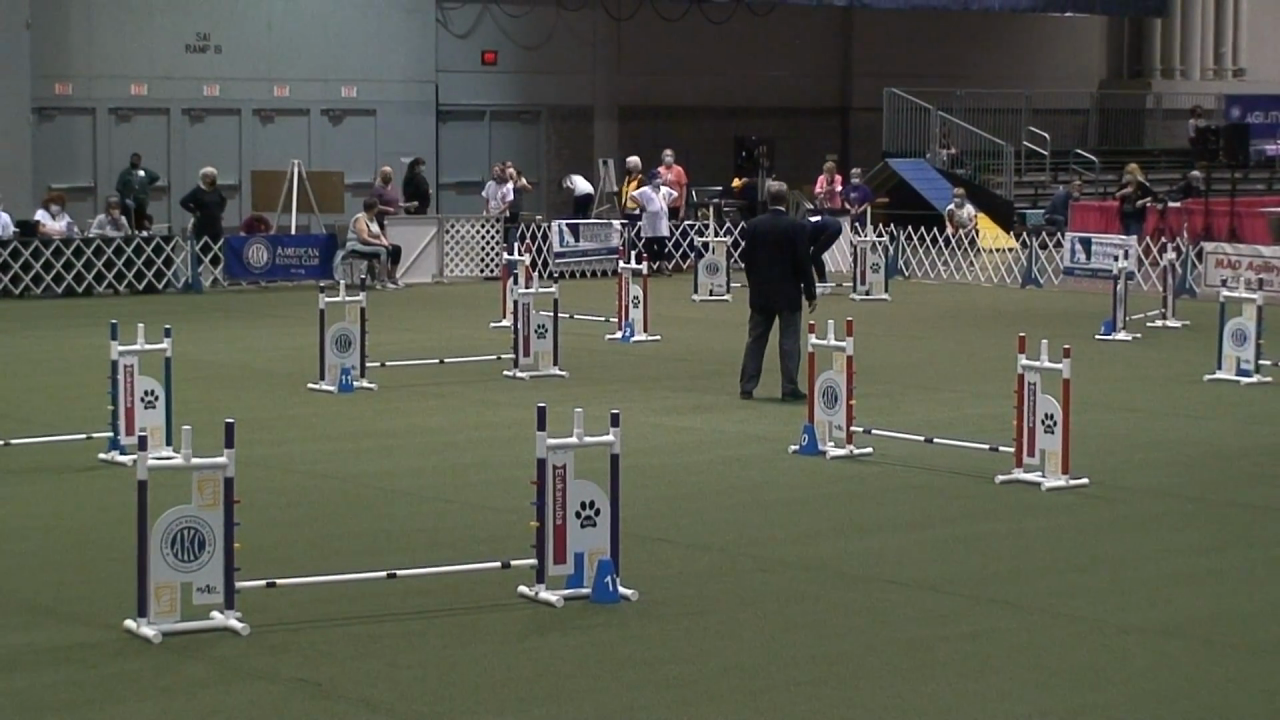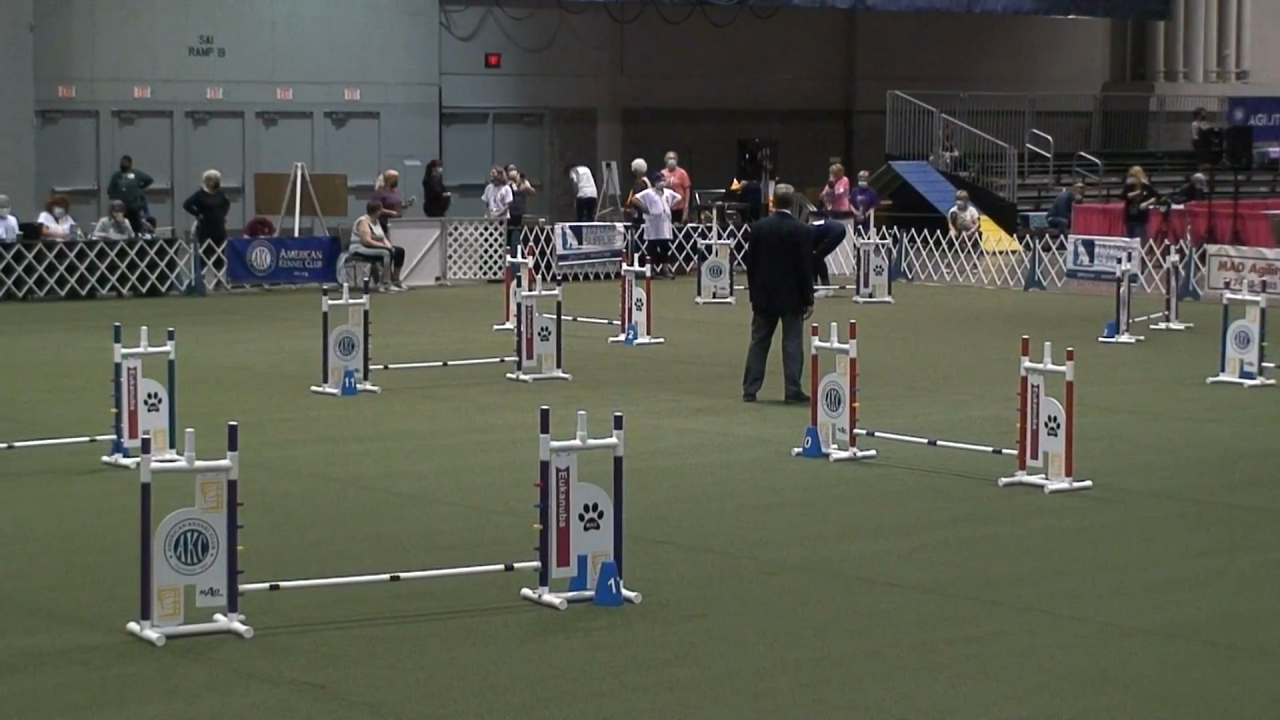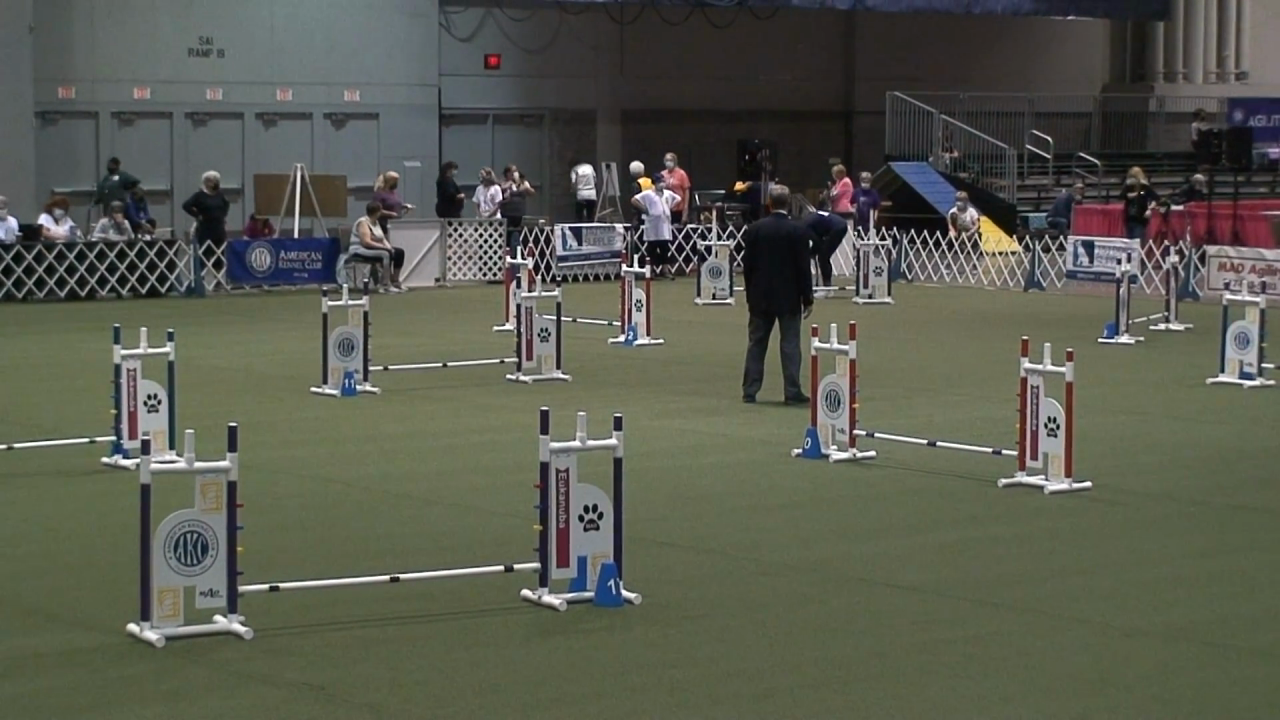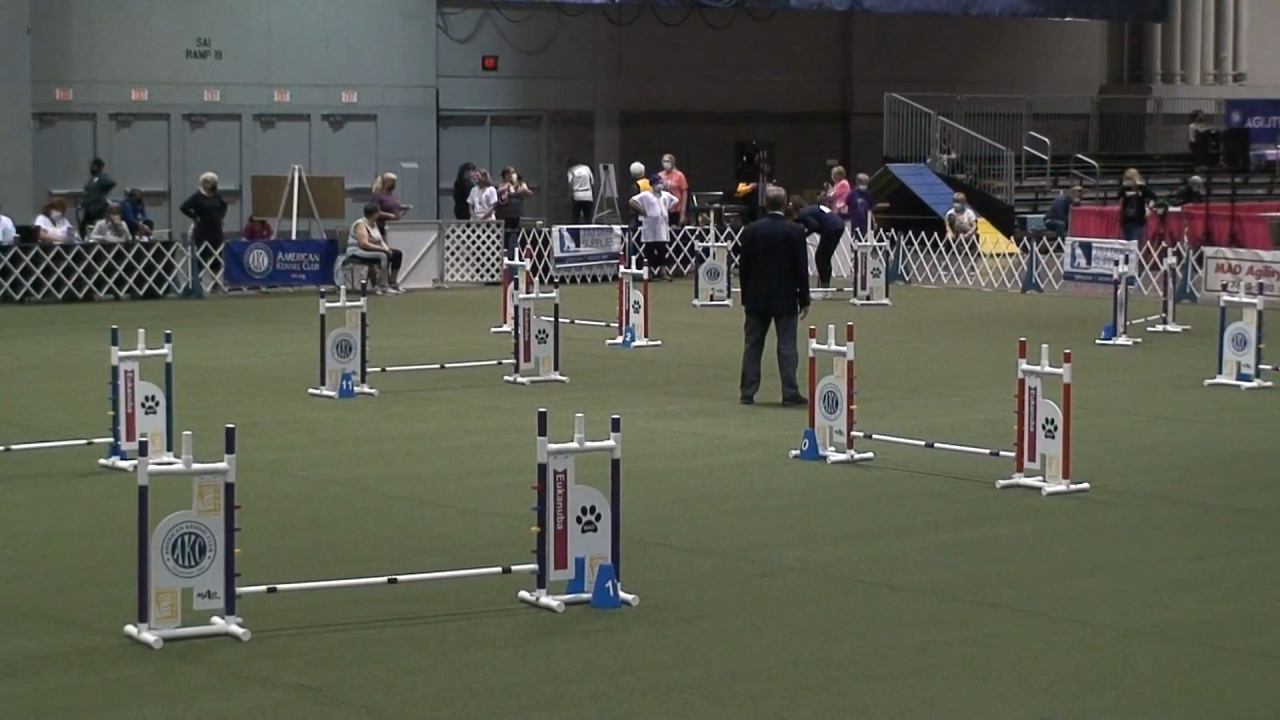
dt=0.5s
person 1, frame 1
left shoulder: (753, 225)
right shoulder: (797, 226)
left elbow: (747, 260)
right elbow: (804, 262)
right wrist: (811, 293)
left hip: (760, 293)
right hip: (788, 294)
left knee: (755, 339)
right knee: (789, 341)
left ankle: (747, 387)
right ankle: (789, 388)
person 1, frame 2
left shoulder: (758, 227)
right shoulder: (801, 230)
left elbow: (750, 262)
right elbow: (805, 268)
left wrist: (754, 292)
right wrist: (808, 299)
left hip: (763, 295)
right hip: (791, 296)
left knee: (758, 342)
right knee: (792, 343)
left ankle: (750, 389)
right ankle: (793, 391)
person 1, frame 3
left shoulder: (754, 229)
right shoulder: (798, 230)
left elbow: (747, 264)
right elbow: (803, 267)
left wrist: (751, 293)
right wrist: (807, 298)
left hip: (760, 296)
right hip: (788, 297)
left knee: (756, 343)
right knee: (790, 344)
left ankle: (749, 390)
right ankle: (792, 392)
person 1, frame 4
left shoulder: (751, 230)
right shoulder: (795, 231)
left elbow: (743, 266)
right elbow: (801, 268)
left wrist: (746, 296)
right wrist: (804, 298)
left hip: (756, 297)
right hip: (785, 298)
left knee: (753, 345)
right knee: (787, 345)
left ankle: (747, 392)
right ankle: (790, 393)
